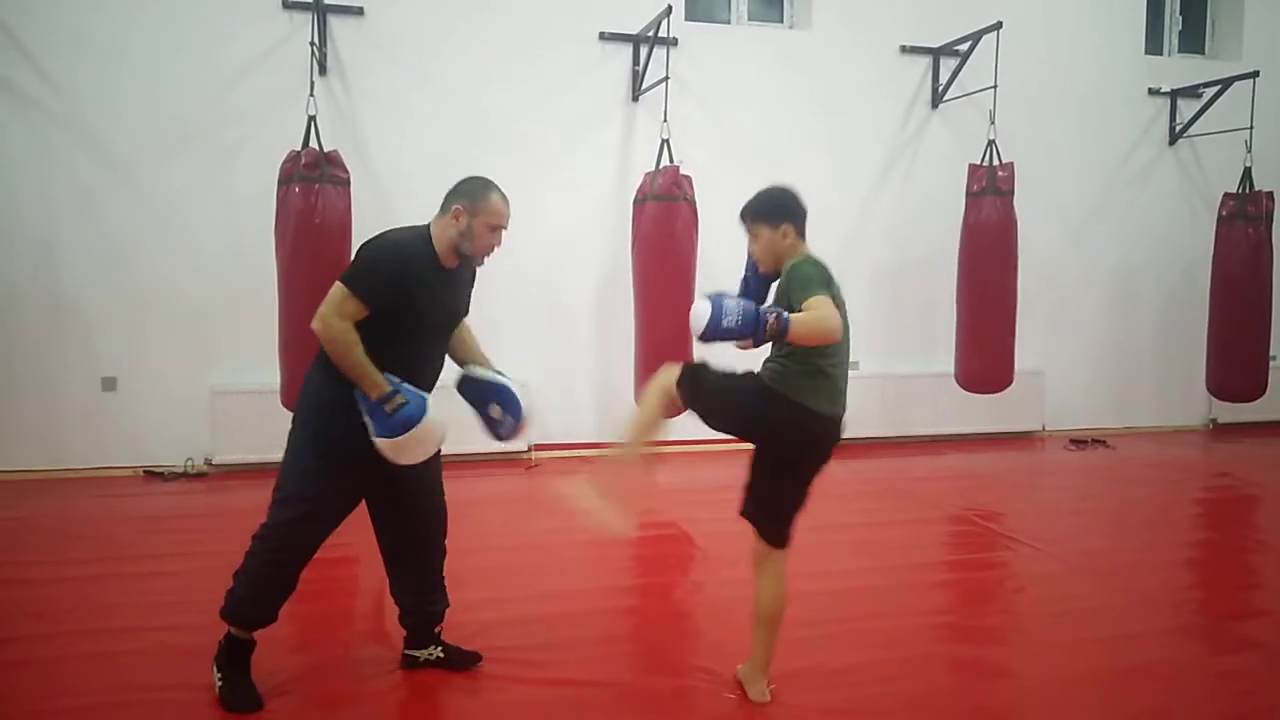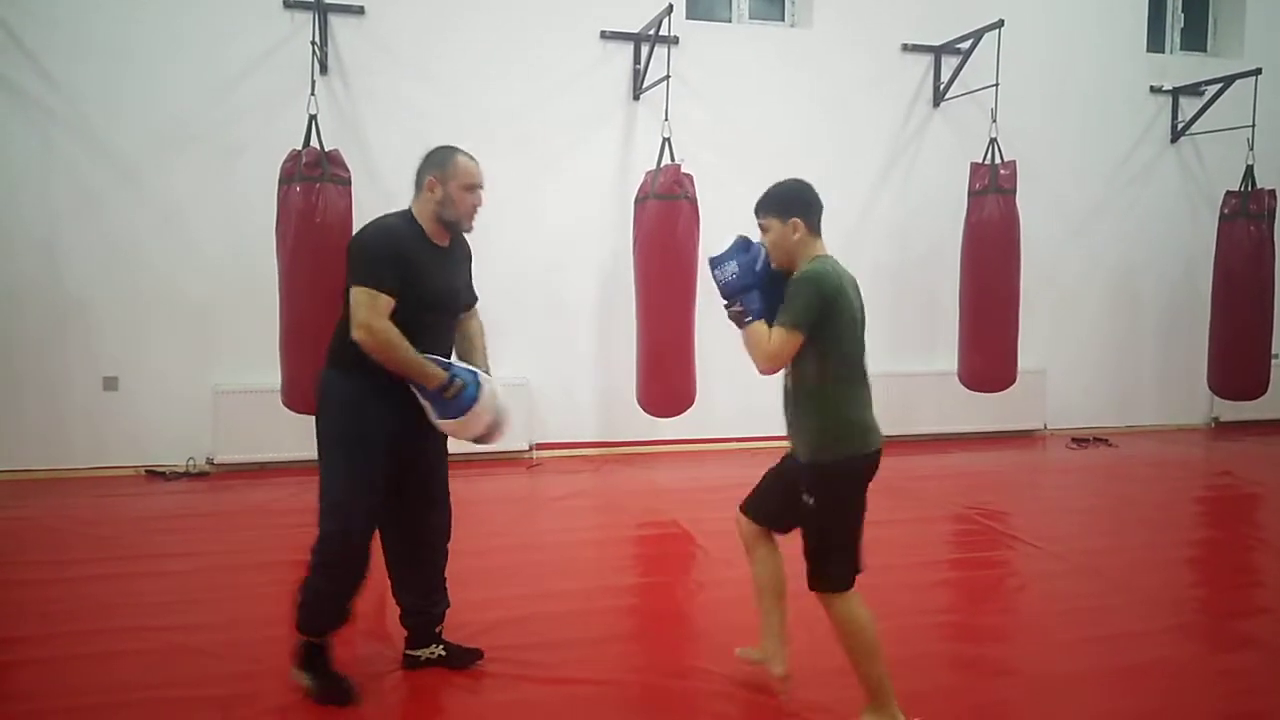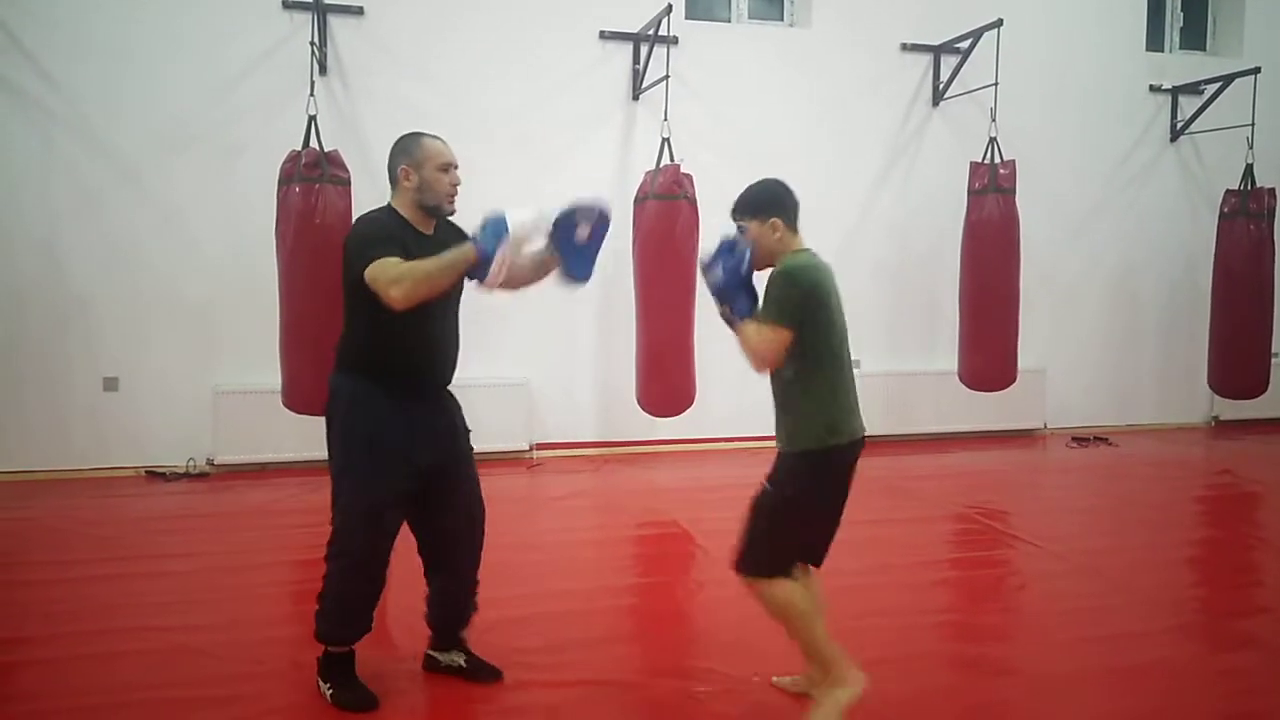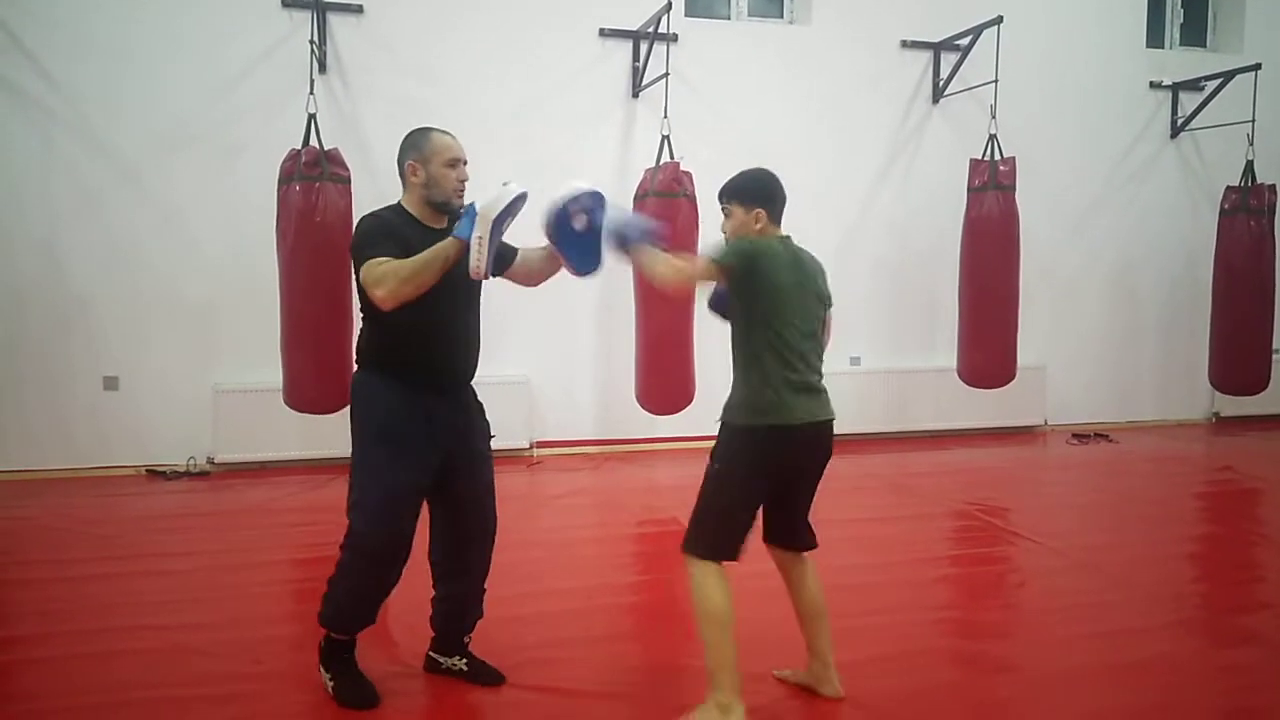
dt=0.3s
person 1, frame 1
left shoulder: (463, 269)
right shoulder: (391, 255)
right elbow: (328, 324)
left wrist: (484, 374)
right wrist: (377, 389)
left hip: (407, 414)
right hip: (340, 407)
left knee: (420, 524)
right knee: (294, 526)
left ankle: (423, 638)
right ankle: (234, 650)
person 1, frame 2
left shoulder: (458, 249)
right shoulder: (384, 241)
left elbow: (465, 318)
right elbow: (367, 329)
right wrist: (439, 380)
left hip: (418, 406)
right hip: (357, 403)
left knee: (426, 525)
right knee: (347, 529)
left ankle: (423, 638)
right ankle: (312, 648)
person 1, frame 3
left shoulder: (448, 234)
right shoulder: (373, 231)
left elbow: (509, 275)
right elbow: (400, 289)
left wrist: (559, 250)
right wrist: (477, 247)
left hip: (432, 405)
right hip: (369, 409)
left knee: (459, 526)
right knee: (362, 538)
left ankle: (446, 644)
right ankle: (334, 662)
person 1, frame 4
left shoulder: (460, 227)
right shoulder: (380, 228)
left elbow: (526, 269)
right elbow: (386, 291)
right wrist: (458, 242)
left hip: (457, 403)
right hip: (391, 405)
left knee: (471, 530)
right knee: (378, 533)
left ankle: (449, 646)
right ankle: (336, 649)
person 2, frame 1
left shoulder: (804, 271)
right shoulder: (810, 277)
left elbow: (828, 329)
right elbow: (768, 329)
left wrist: (751, 319)
right wrist: (749, 305)
left hip: (780, 406)
right hip: (817, 428)
left knee: (667, 380)
right knee: (769, 547)
right ankle: (756, 675)
person 2, frame 2
left shoulder: (812, 279)
right shoulder: (829, 276)
left elbow: (768, 359)
right elbow: (787, 343)
left wrist: (745, 298)
right wrist: (757, 295)
left hip: (837, 454)
right hip: (826, 445)
left knee: (833, 586)
right knee: (752, 522)
right ankle: (773, 649)
person 2, frame 3
left shoulder: (791, 275)
right shoulder: (809, 268)
left elbow: (763, 356)
right elbow: (777, 341)
left wrist: (732, 294)
right wrist: (738, 291)
left hip: (817, 445)
right hip: (828, 437)
left knee: (758, 572)
right knee: (794, 563)
left ankle: (840, 675)
right ankle: (822, 673)
person 2, frame 4
left shoulder: (748, 254)
right shoulder: (811, 266)
left elbow: (674, 276)
left wrist: (635, 242)
left hip: (758, 427)
right hip: (813, 425)
left knee: (706, 557)
right knee: (792, 550)
right ankle: (823, 670)
